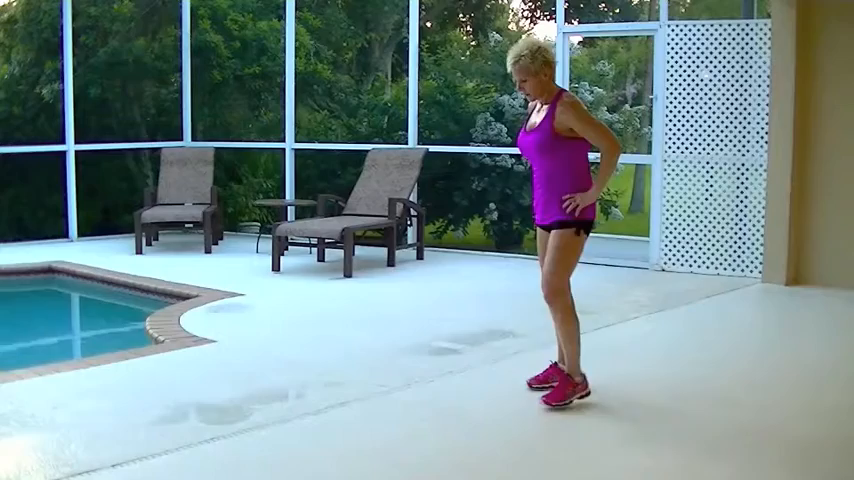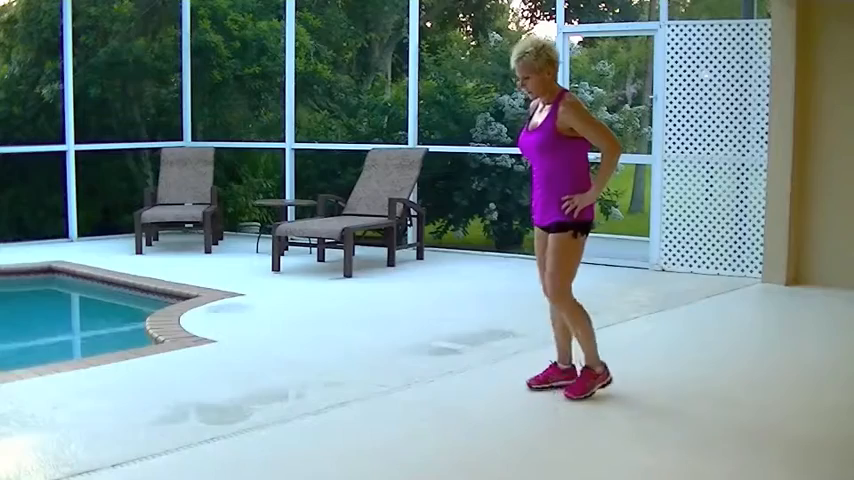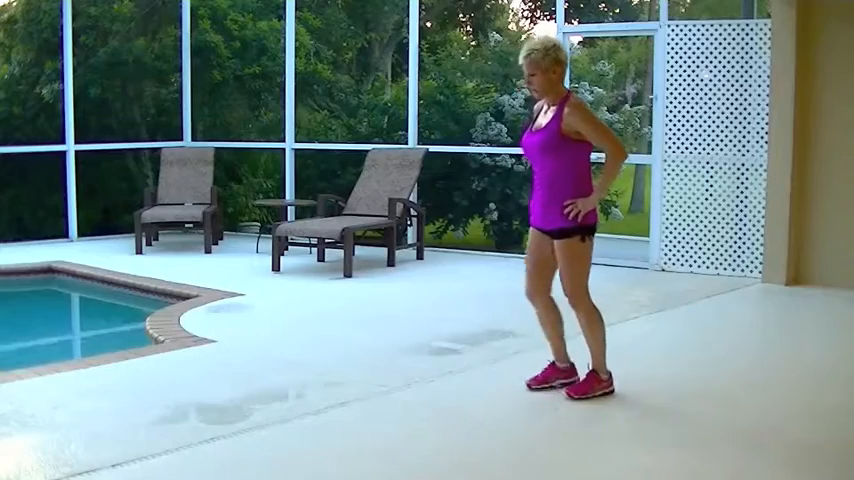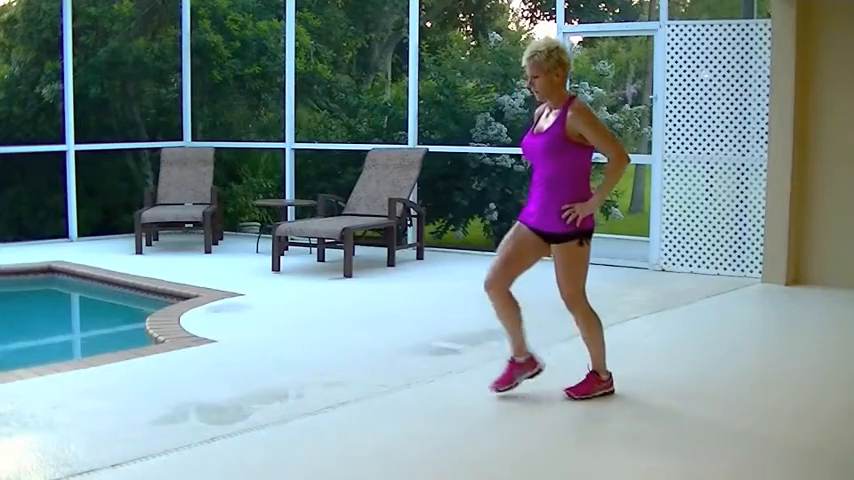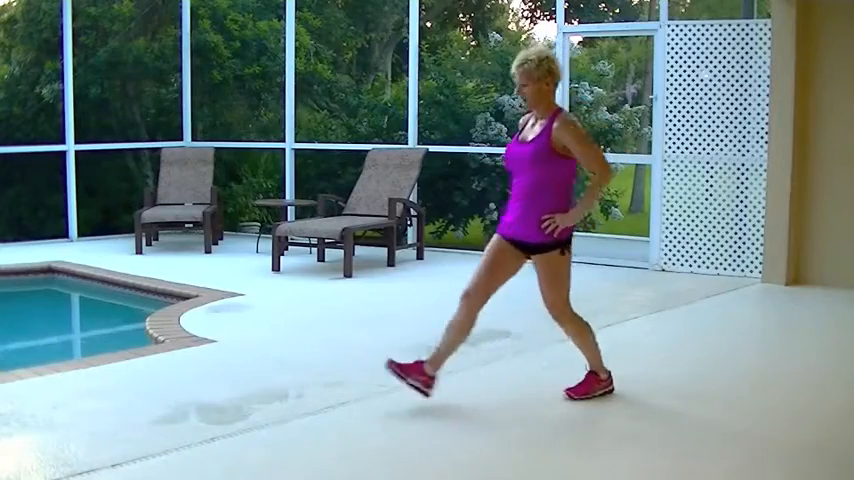
dt=0.2s
person 1, frame 1
left shoulder: (567, 107)
right shoulder: (535, 107)
left elbow: (612, 147)
left wrist: (592, 193)
left hip: (571, 213)
right hip: (545, 212)
left knee: (552, 292)
right knee: (557, 292)
left ankle: (575, 377)
right ankle: (563, 366)
person 1, frame 2
left shoulder: (568, 108)
right shoulder: (536, 107)
left elbow: (612, 148)
left wrist: (592, 194)
left hip: (569, 214)
right hip: (543, 213)
left knee: (559, 294)
right knee: (552, 293)
left ankle: (596, 368)
right ankle: (563, 365)
person 1, frame 3
left shoulder: (573, 110)
right shoulder: (540, 109)
left elbow: (617, 153)
left wrist: (593, 199)
left hip: (571, 218)
right hip: (542, 216)
left knee: (576, 297)
right knee: (535, 292)
left ankle: (602, 375)
right ankle: (563, 365)
person 1, frame 4
left shoulder: (579, 115)
right shoulder: (540, 112)
left elbow: (618, 159)
left wrist: (593, 203)
left hip: (571, 222)
right hip: (535, 216)
left knee: (573, 301)
right knee: (494, 283)
left ankle: (601, 376)
right ankle: (522, 358)
person 1, frame 5
left shoulder: (563, 126)
right shoulder: (526, 122)
left elbow: (602, 172)
left wrist: (574, 215)
left hip: (547, 234)
right hip: (511, 229)
left knee: (559, 311)
right knee: (472, 297)
left ankle: (600, 375)
right ankle: (426, 372)
